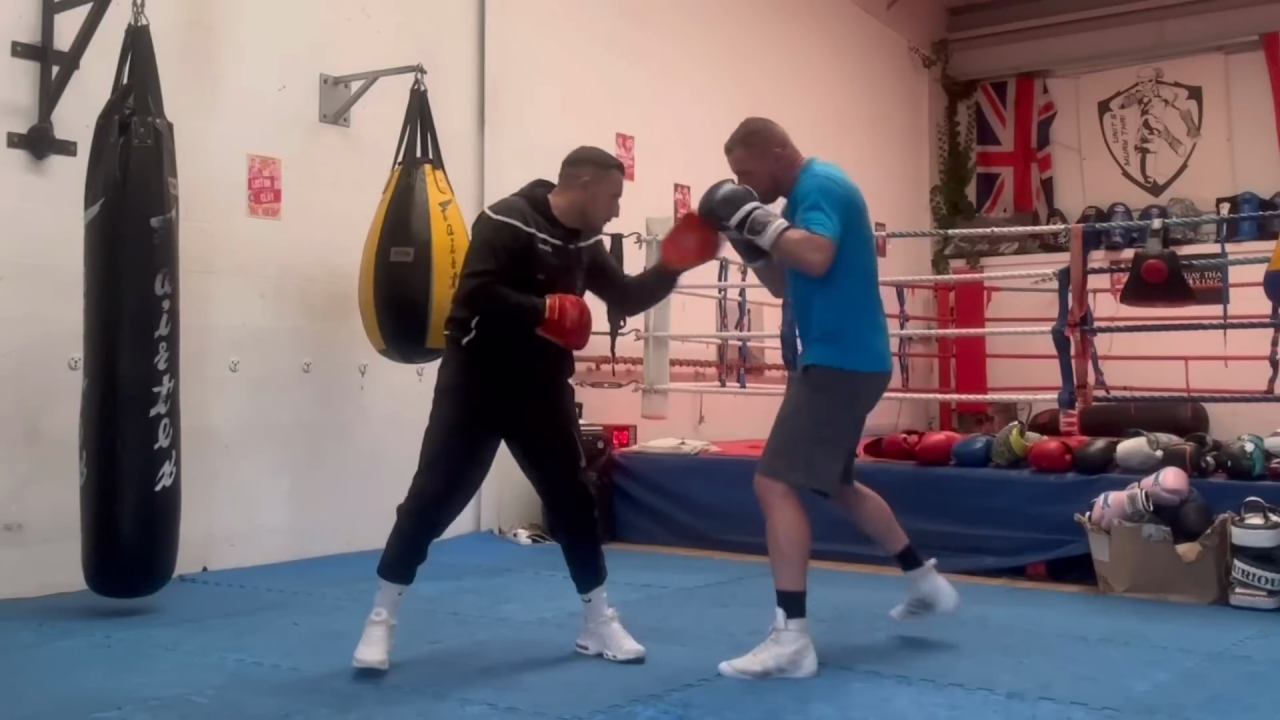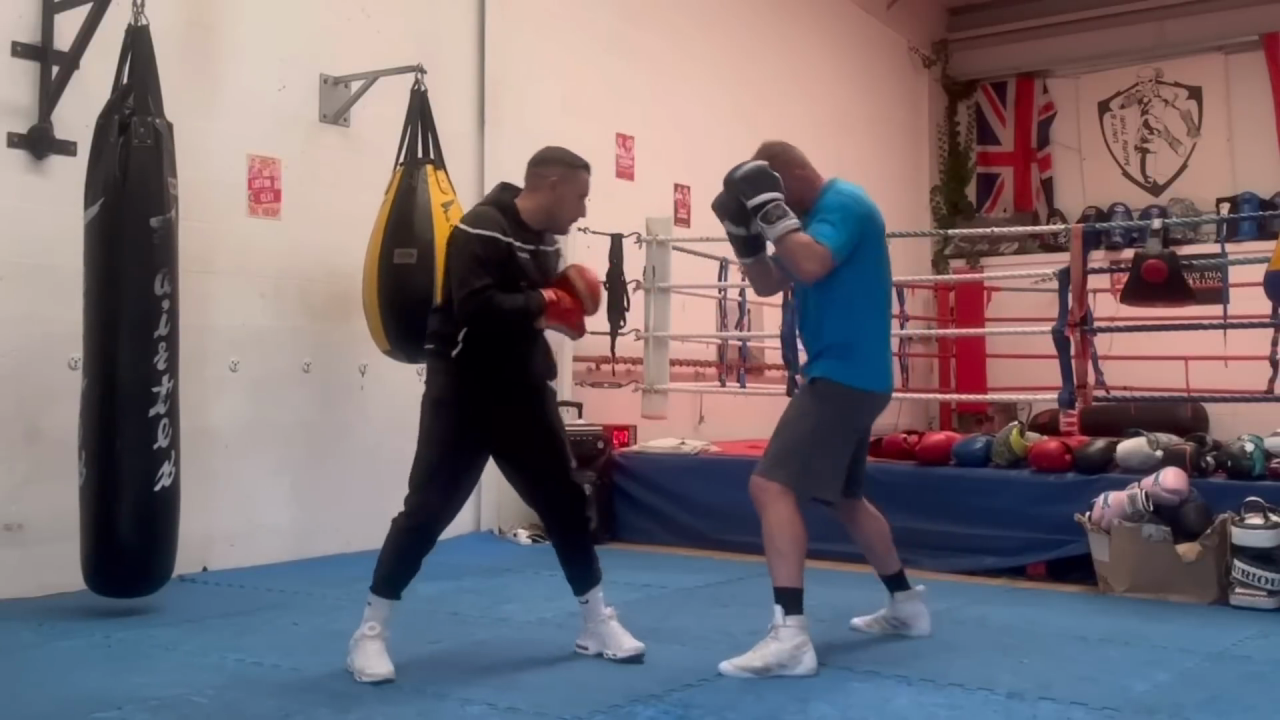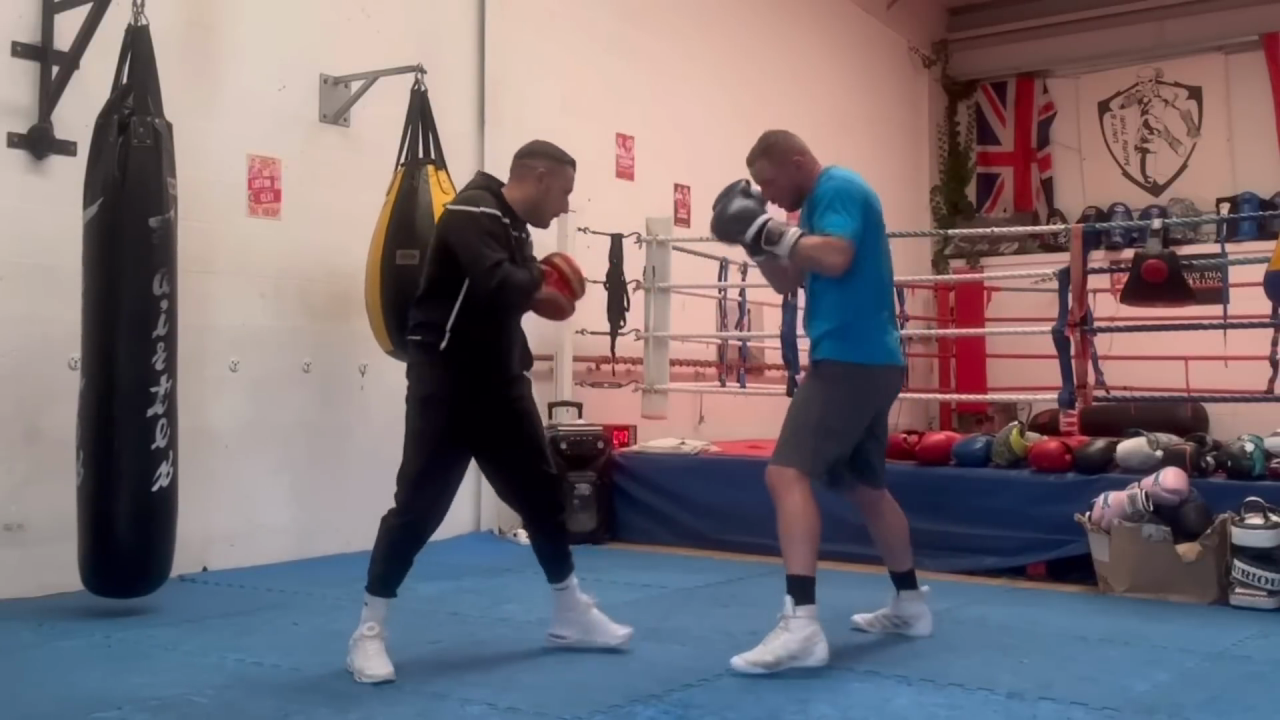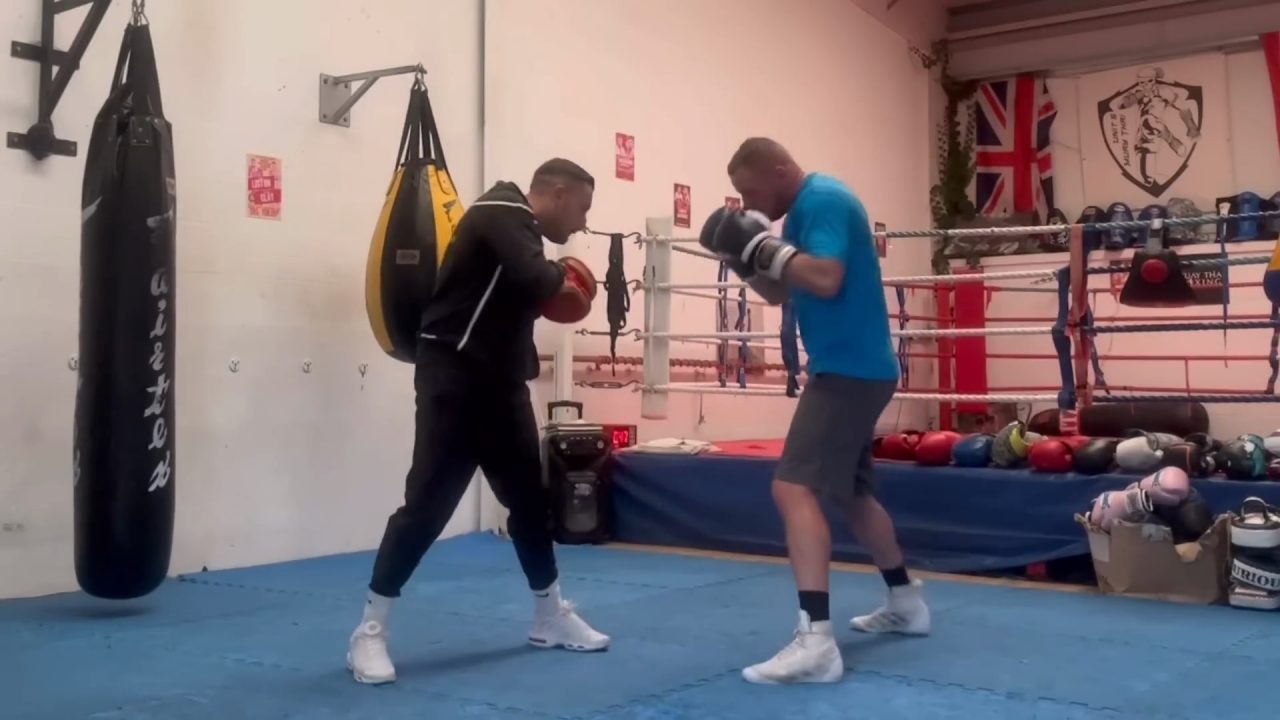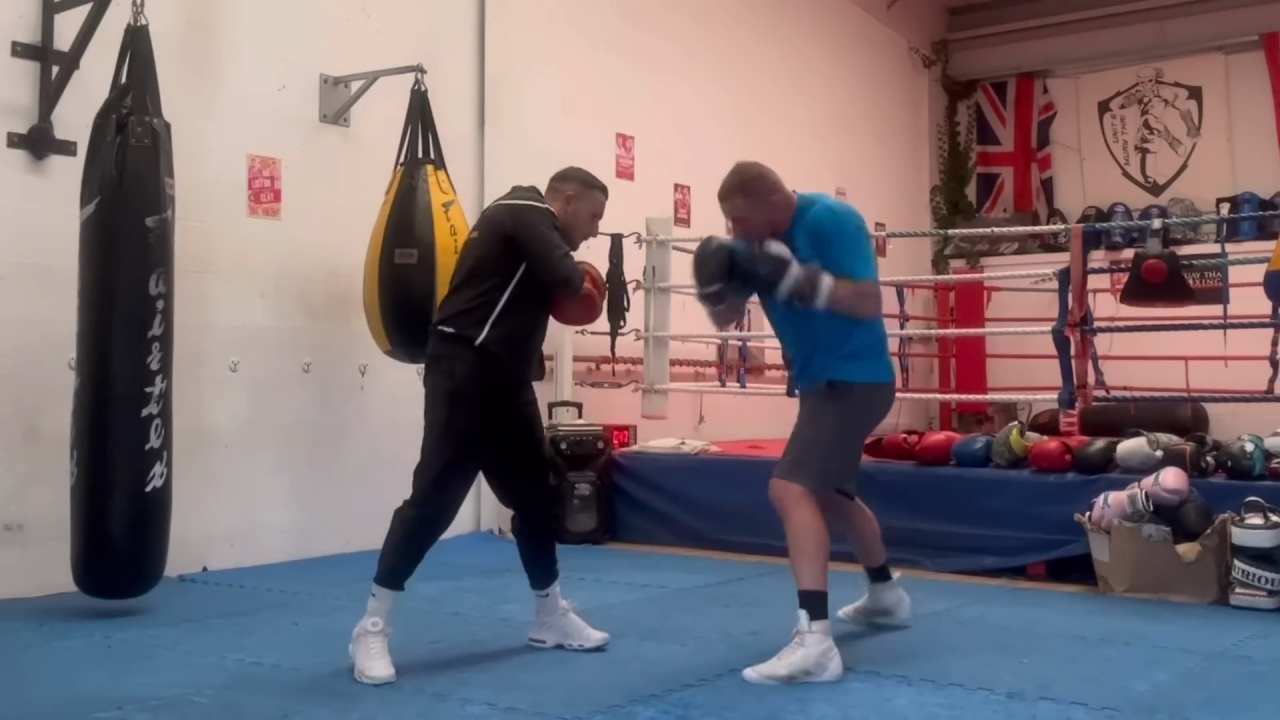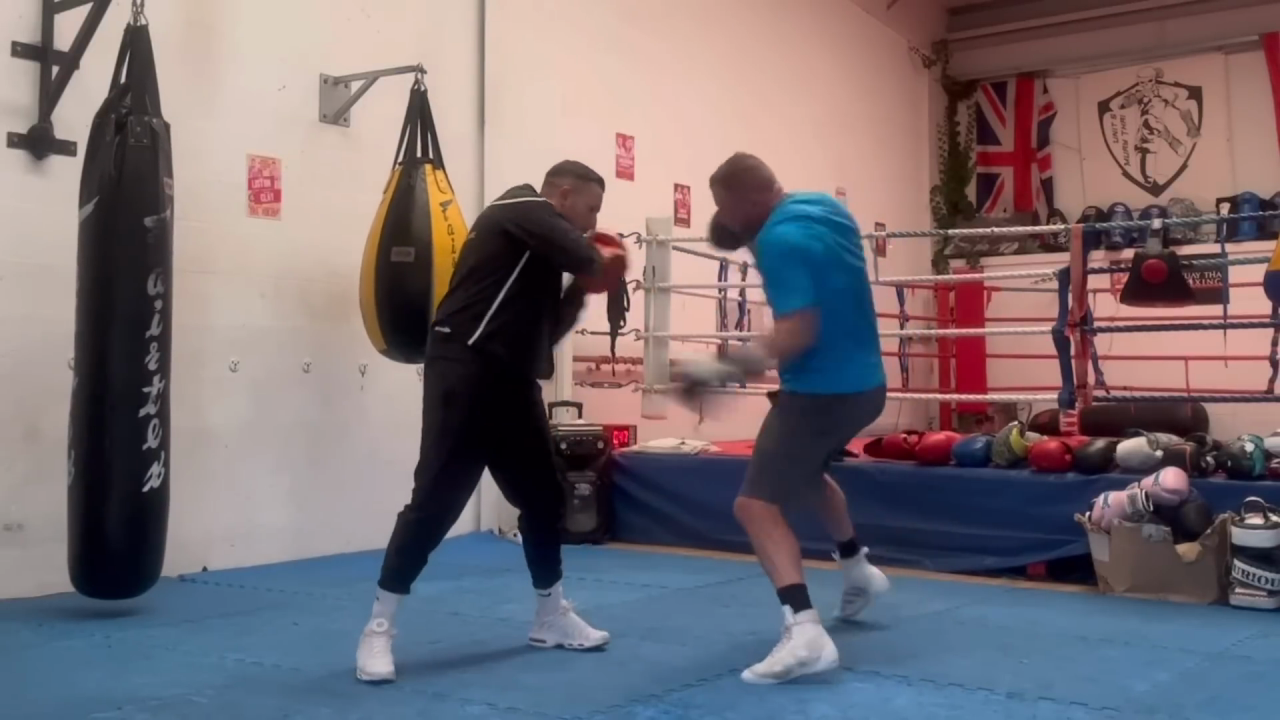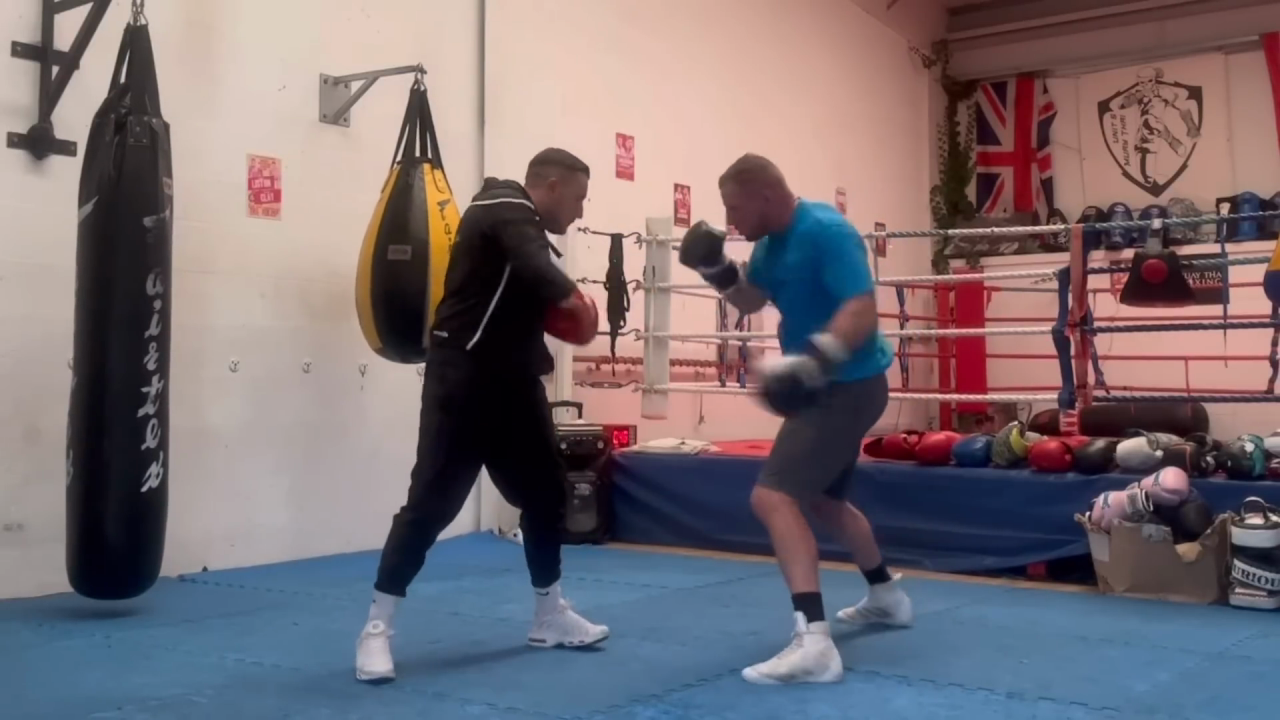
dt=0.2s
person 1, frame 1
left shoulder: (821, 184)
right shoulder: (813, 190)
left elbow: (815, 258)
right elbow: (786, 285)
left wrist: (756, 215)
right wrist: (749, 240)
left hip: (839, 362)
right hip: (854, 360)
left knee: (774, 485)
right knee: (836, 481)
left ankle: (791, 638)
right ankle: (924, 578)
person 1, frame 2
left shoulder: (843, 203)
right shoulder: (814, 212)
left elbow: (810, 266)
right elbow: (768, 284)
left wrist: (769, 210)
right wrist: (745, 232)
left hip: (844, 375)
right hip: (851, 375)
left knee: (770, 487)
right knee: (843, 496)
left ankle: (790, 636)
right ankle: (906, 604)
person 1, frame 3
left shoulder: (840, 188)
right shoulder: (819, 202)
left elbow: (834, 258)
right elbow: (787, 281)
left wrist: (768, 226)
right wrist: (754, 234)
left hip: (850, 359)
right hip: (868, 361)
left knee: (787, 474)
right knee: (866, 485)
left ankle: (800, 625)
right ankle: (910, 603)
person 1, frame 4
left shoulder: (823, 198)
right shoulder: (801, 211)
left elbow: (826, 279)
right elbow: (779, 293)
left wrist: (762, 245)
right wrist: (745, 253)
left hip: (848, 372)
right hip: (859, 370)
left knee: (793, 489)
right knee: (851, 493)
left ankle: (816, 641)
right ankle: (906, 600)
person 1, frame 5
left shoulder: (834, 220)
right shoulder: (761, 241)
left elbow: (868, 304)
right elbow: (724, 317)
left wrist: (796, 279)
right wrist: (715, 281)
left hip: (855, 378)
right hip: (822, 381)
left knee: (791, 490)
right knee: (833, 489)
left ankle: (814, 641)
right ankle: (885, 592)
person 1, frame 6
left shoulder: (784, 240)
right shoulder: (823, 207)
left elbow: (796, 331)
left wrist: (722, 369)
right wrist: (743, 239)
left hip: (822, 390)
right hip: (863, 384)
left knee: (756, 504)
right knee: (804, 473)
left ankle: (805, 634)
right ankle: (858, 570)
person 1, frame 7
left shoulder: (823, 231)
right shoulder: (775, 241)
left elbow: (861, 310)
right elbow: (749, 300)
left wrist: (813, 362)
right wrist: (713, 265)
left hip: (847, 386)
right hip: (837, 387)
left knee: (774, 498)
right knee: (822, 495)
left ankle: (814, 641)
right ankle: (886, 596)
person 2, frame 1
left shoulder: (584, 241)
right shoulder: (507, 222)
left elbow: (625, 297)
right elbow: (475, 294)
left wrist: (673, 264)
right wrist: (545, 311)
left hip: (542, 385)
right hip: (476, 380)
left knee: (573, 499)
right knee: (433, 497)
left ankle: (599, 621)
right ankle: (380, 620)
person 2, frame 2
left shoulder: (544, 239)
right shoulder: (481, 230)
right elbow: (474, 307)
left wrist: (573, 291)
right wrist: (542, 305)
left hip: (523, 389)
right hip: (462, 389)
left knee: (565, 501)
right knee: (429, 509)
left ankle: (597, 622)
right ankle: (370, 632)
person 2, frame 3
left shoulder: (513, 226)
right shoulder: (472, 213)
right elbow: (495, 285)
left wrist: (543, 284)
right wrist: (540, 284)
left hip: (501, 378)
right hip: (446, 380)
left knee: (541, 490)
right knee: (419, 504)
left ankle: (571, 612)
right ankle: (369, 632)
person 2, frame 4
left shoulder: (518, 229)
right shoulder: (500, 215)
right elbow: (530, 277)
left wrist: (552, 287)
right wrist: (560, 279)
left hip: (501, 381)
right hip: (455, 377)
left knee: (530, 497)
right knee: (428, 502)
left ankle: (551, 617)
right ankle: (370, 631)
person 2, frame 5
left shoulder: (529, 231)
right shoulder: (527, 213)
right elbow: (558, 275)
left wrist: (570, 292)
right wrist: (580, 280)
left hip: (506, 378)
right hip: (466, 372)
left knee: (535, 496)
right knee: (435, 496)
left ankle: (551, 616)
right ankle: (372, 628)
person 2, frame 6
left shoulder: (537, 236)
right shoulder: (523, 211)
left elbow: (542, 327)
right elbow: (580, 255)
left wrist: (580, 291)
right wrist: (606, 258)
left hip: (511, 379)
right hip: (465, 372)
left knee: (543, 494)
right knee: (437, 498)
left ankle: (552, 616)
right ankle: (378, 628)
person 2, frame 7
left shoulder: (522, 228)
right shoulder: (503, 211)
right elbow: (541, 275)
left wrist: (560, 307)
right wrist: (570, 298)
left hip: (514, 380)
right hip: (464, 377)
left knee: (545, 492)
right knee: (433, 500)
left ankle: (549, 615)
right ankle: (376, 629)
